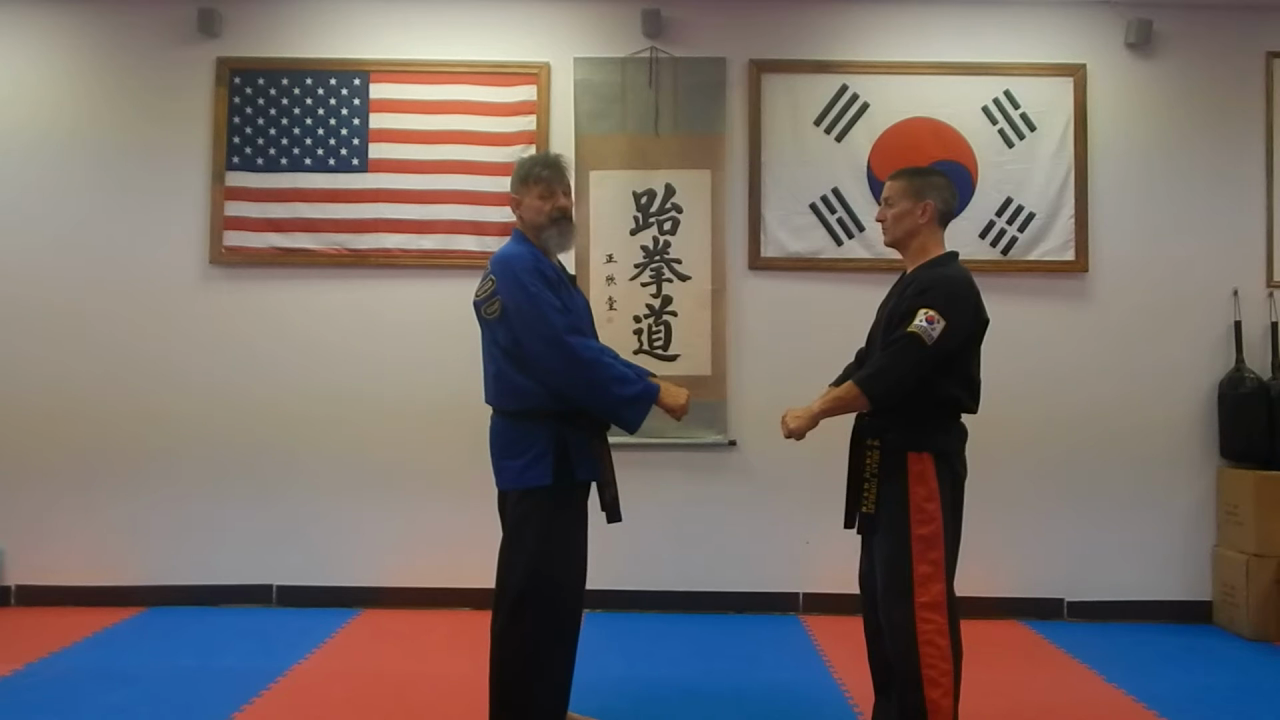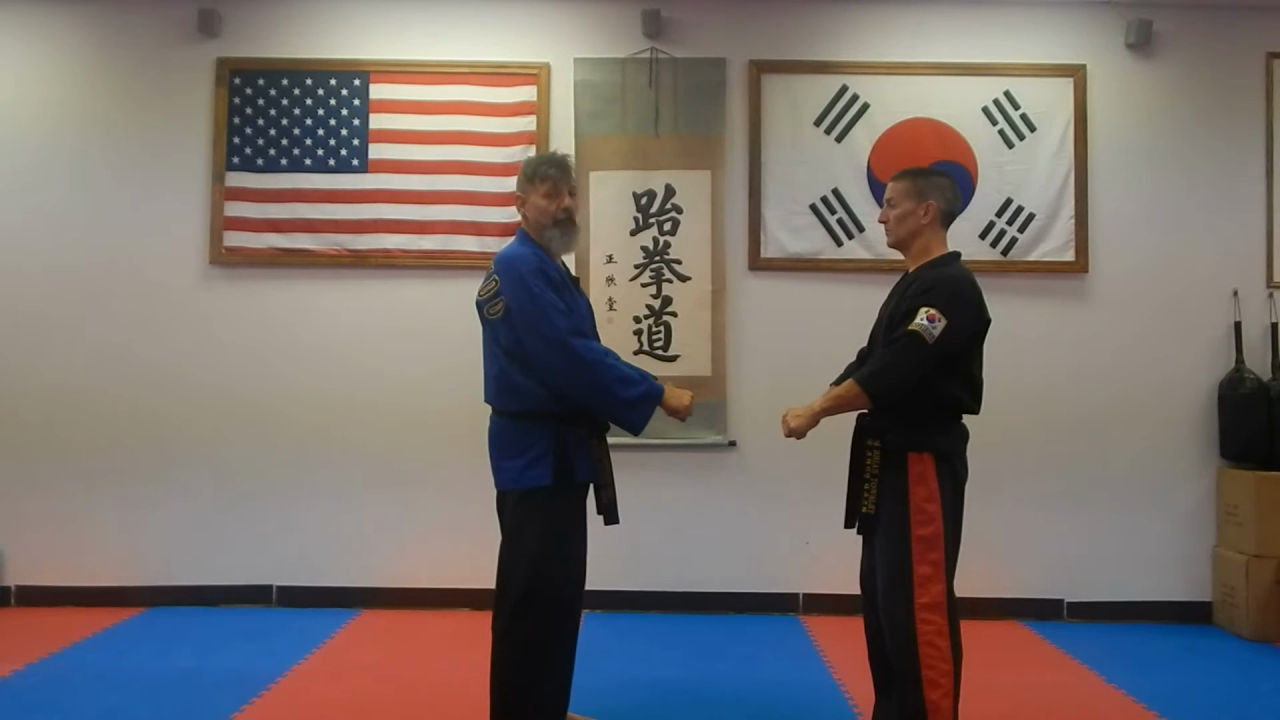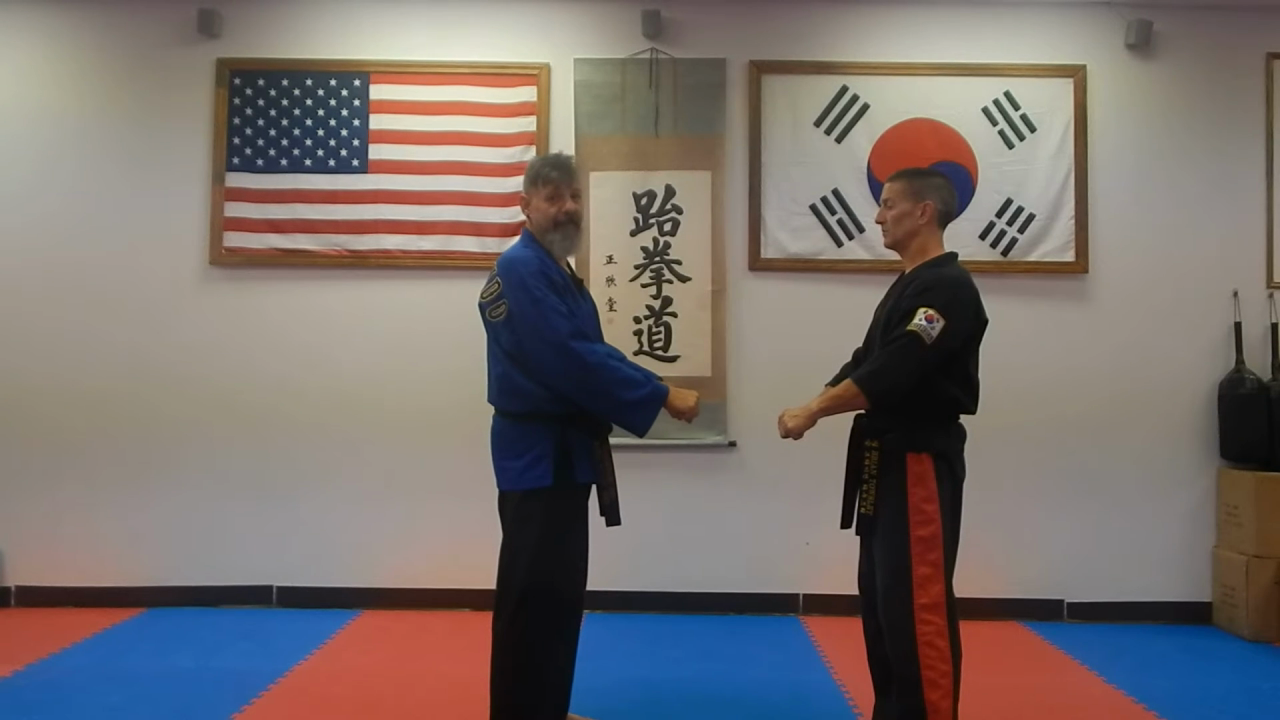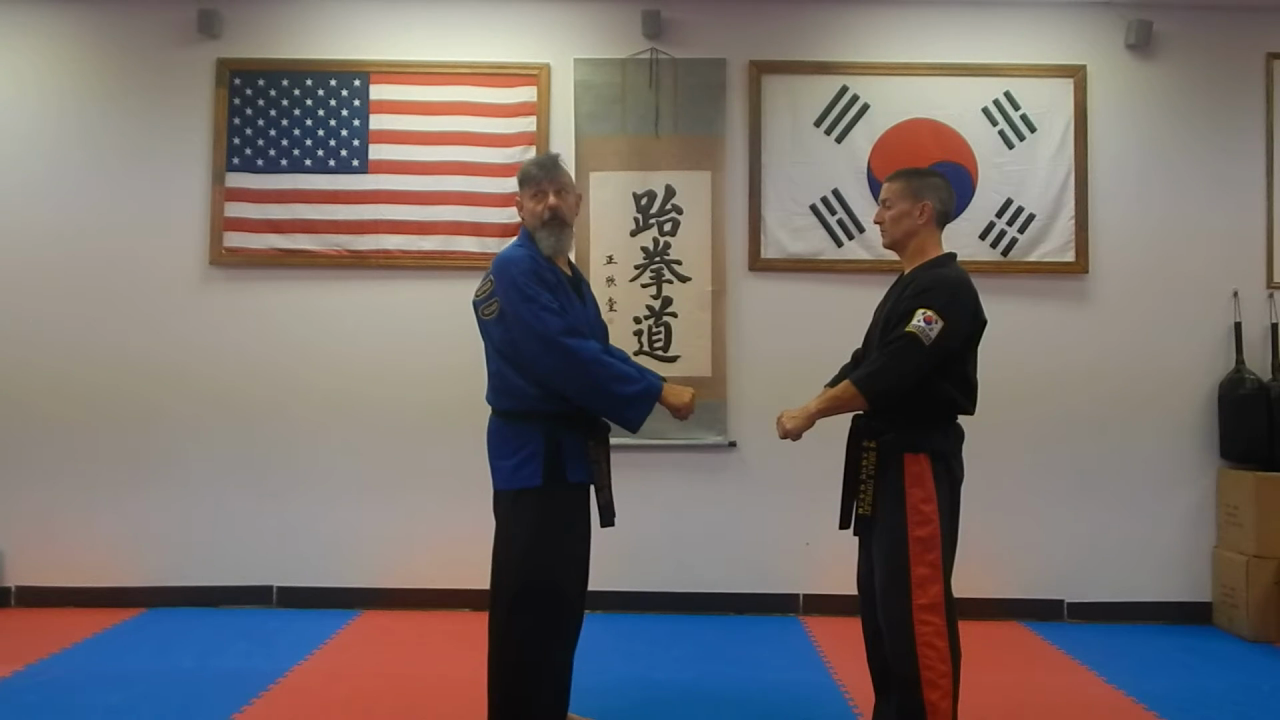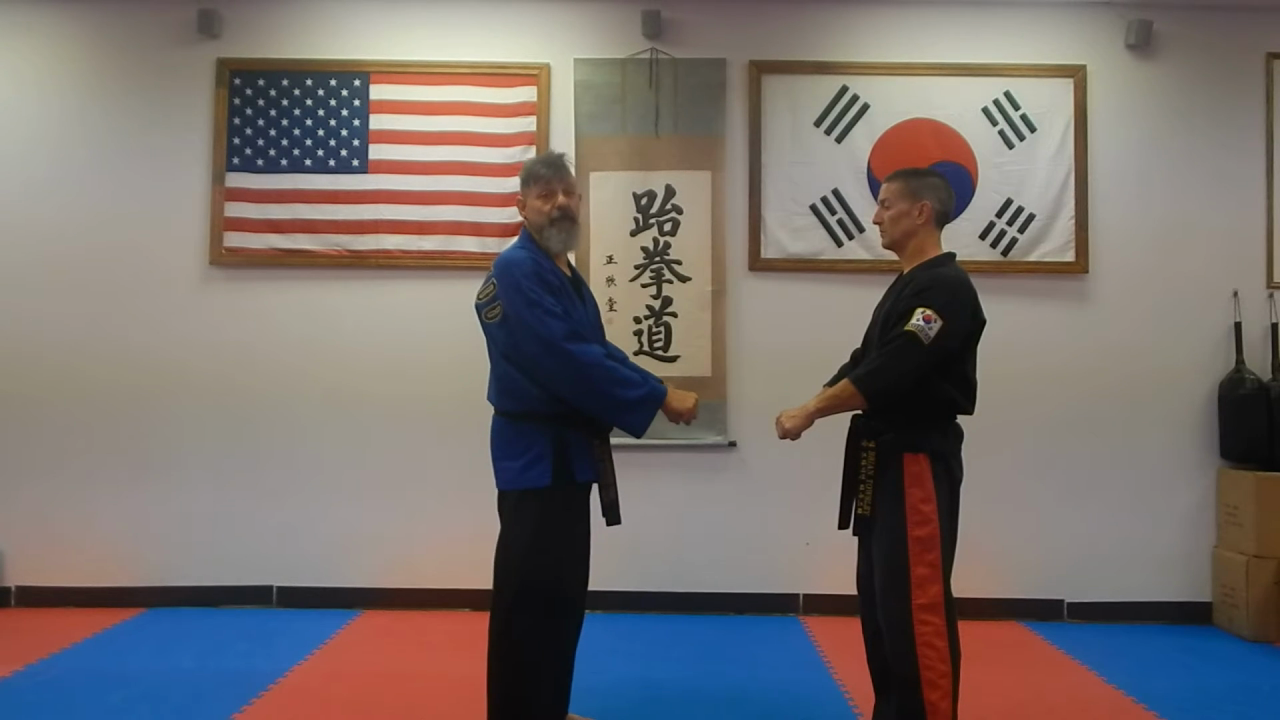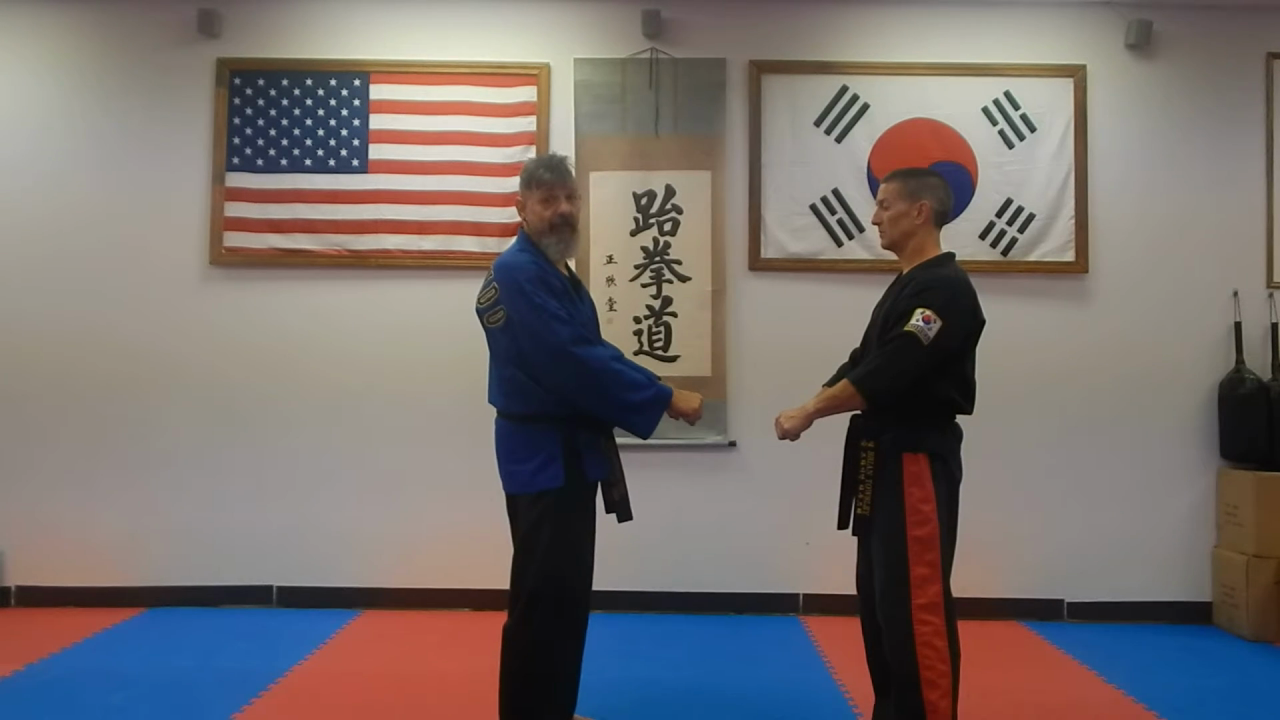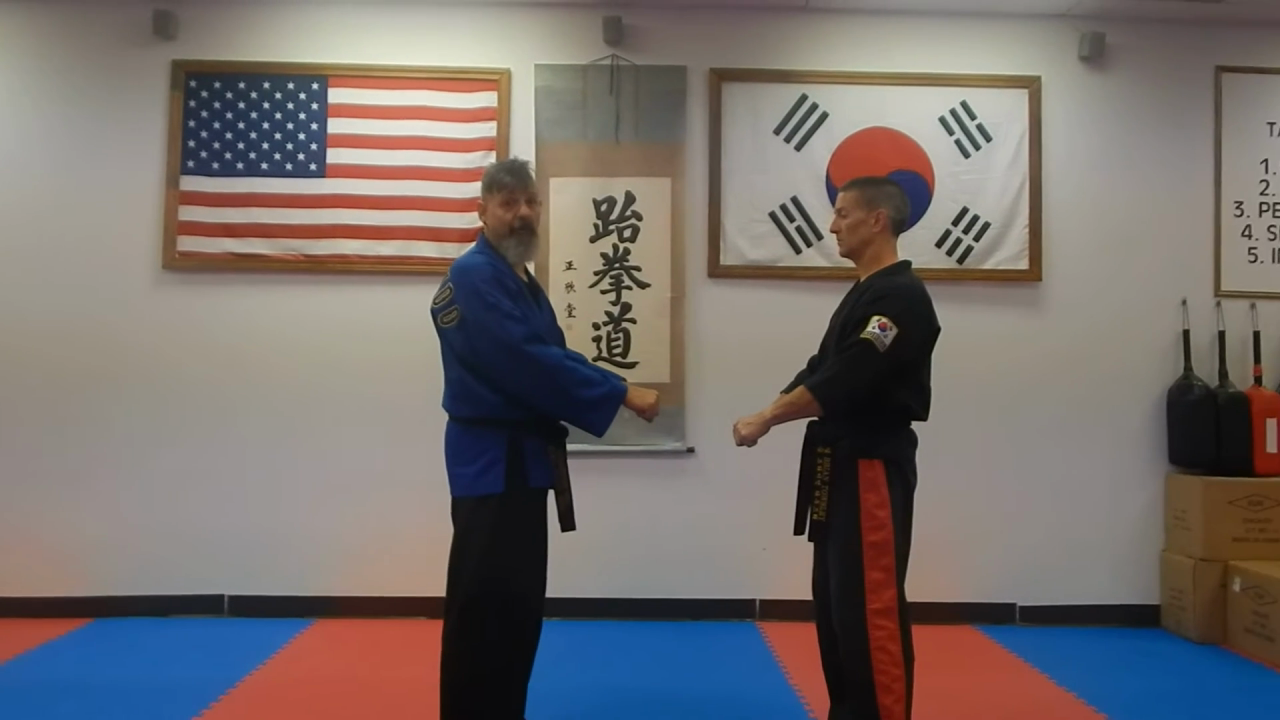
dt=0.7s
person 1, frame 1
left shoulder: (544, 267)
right shoulder: (516, 268)
left elbow: (583, 349)
right elbow: (570, 357)
left wrist: (649, 380)
right wrist: (652, 394)
left hip: (556, 446)
right hip: (539, 450)
left knee: (557, 588)
right knee: (533, 592)
person 1, frame 2
left shoulder: (546, 268)
right shoulder: (520, 268)
left elbow: (585, 352)
right elbow: (572, 358)
left wrist: (649, 387)
right wrist: (655, 395)
left hip: (556, 448)
right hip: (537, 452)
left knee: (557, 589)
right knee: (534, 593)
person 1, frame 3
left shoulder: (557, 271)
right shoulder: (521, 270)
left elbow: (592, 351)
right elbow: (574, 361)
left wrist: (655, 386)
right wrist: (661, 397)
left hip: (561, 449)
right hip: (539, 452)
left knee: (559, 590)
right knee: (534, 595)
person 1, frame 4
left shoulder: (566, 274)
right shoulder: (515, 270)
left elbow: (597, 349)
right elbow: (567, 357)
left wrist: (656, 384)
right wrist: (656, 392)
left hip: (565, 449)
right hip: (533, 452)
left knee: (562, 591)
right knee: (530, 595)
person 1, frame 5
left shoulder: (563, 273)
right shoulder: (517, 271)
left elbow: (597, 351)
right elbow: (569, 361)
left wrist: (655, 388)
right wrist: (658, 398)
left hip: (565, 449)
right hip: (537, 453)
left knee: (562, 592)
right knee: (530, 596)
person 1, frame 6
left shoulder: (556, 272)
right shoulder: (518, 274)
left elbow: (593, 351)
right elbow: (575, 362)
left wrist: (656, 389)
right wrist: (663, 398)
left hip: (566, 449)
right hip: (543, 452)
left knee: (566, 591)
right knee: (545, 595)
person 1, frame 7
left shoulder: (520, 280)
right shoulder: (473, 276)
left elbow: (554, 354)
right elbow: (529, 361)
left wrist: (617, 389)
right wrist: (621, 394)
left hip: (523, 453)
right hip: (491, 460)
left knee: (520, 600)
right knee: (483, 604)
person 2, frame 1
left shoulder: (948, 288)
right shoulder: (910, 285)
left elbow: (891, 375)
right elbow: (868, 364)
left wrist: (814, 414)
right wrist: (813, 409)
left hip: (922, 463)
right hip: (889, 459)
left knee: (918, 600)
right knee: (883, 593)
person 2, frame 2
left shoulder: (950, 289)
right shoulder: (912, 286)
left elbow: (892, 375)
right elbow: (869, 365)
left wrist: (815, 412)
right wrist: (815, 408)
left hip: (923, 463)
right hip: (891, 458)
left knee: (918, 600)
right knee: (883, 594)
person 2, frame 3
left shoulder: (948, 289)
right shoulder: (907, 286)
left elbow: (890, 375)
right elbow: (865, 365)
left wrist: (812, 412)
right wrist: (811, 409)
left hip: (921, 463)
right hip: (889, 460)
left knee: (917, 601)
right knee: (881, 594)
person 2, frame 4
left shoulder: (946, 290)
right shoulder: (907, 287)
left elbow: (889, 375)
right elbow: (864, 366)
left wrist: (811, 413)
right wrist: (810, 409)
left hip: (919, 463)
right hip: (887, 459)
left knee: (916, 601)
right knee: (881, 596)
person 2, frame 5
left shoulder: (945, 289)
right shoulder: (906, 286)
left elbow: (887, 375)
right elbow: (864, 365)
left wrist: (808, 413)
right wrist: (809, 410)
left hip: (919, 463)
right hip: (886, 459)
left knee: (916, 602)
right knee: (880, 596)
person 2, frame 6
left shoulder: (944, 290)
right shoulder: (906, 286)
left elbow: (886, 375)
right elbow: (863, 366)
left wrist: (808, 413)
right wrist: (809, 408)
left hip: (917, 462)
right hip: (885, 458)
left knee: (915, 602)
right knee: (880, 595)
person 2, frame 7
left shoulder: (901, 297)
right shoulder: (863, 294)
left elbow: (842, 383)
right elbow: (820, 372)
left wrist: (765, 420)
right wrist: (767, 417)
left hip: (874, 469)
right hip: (841, 465)
left knee: (870, 605)
right knee: (836, 601)
